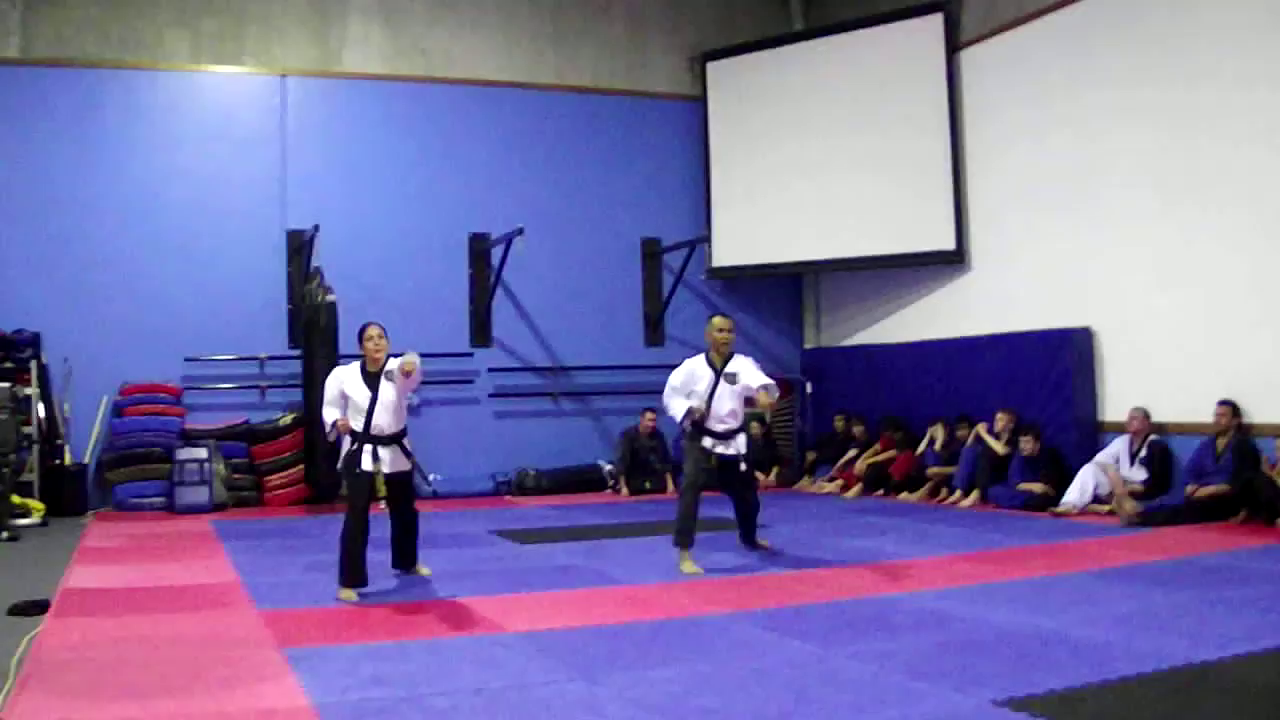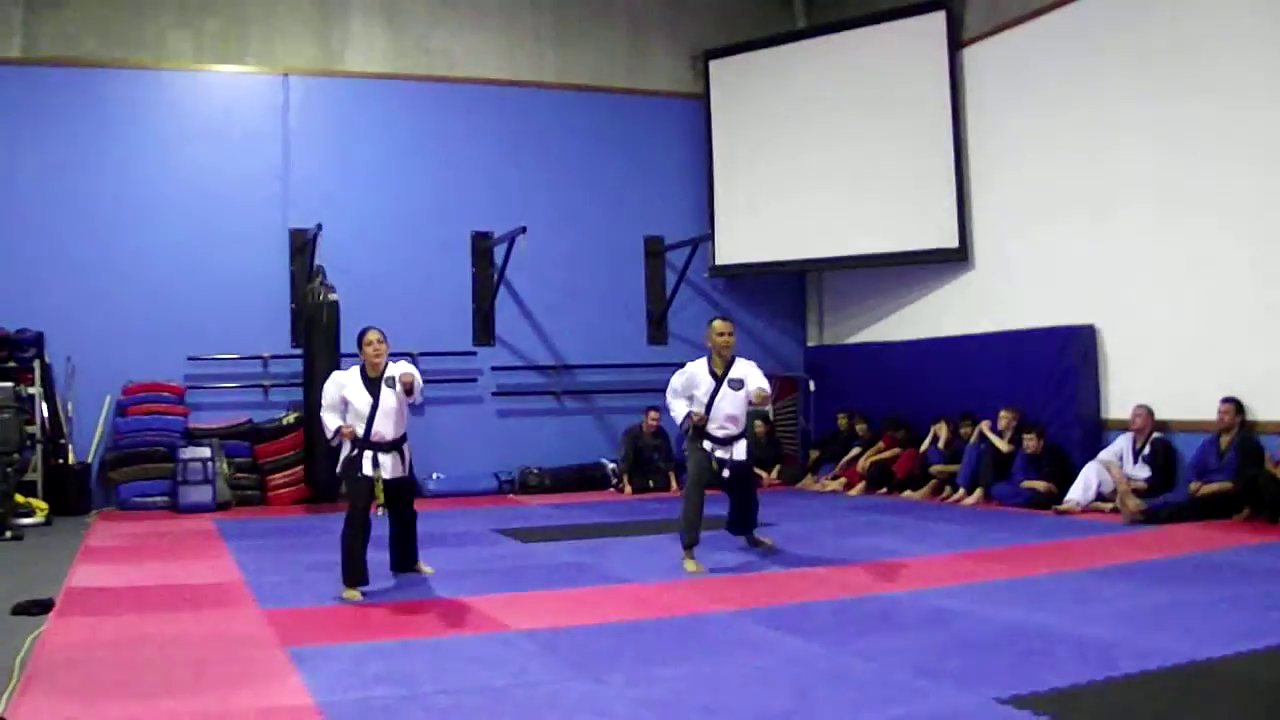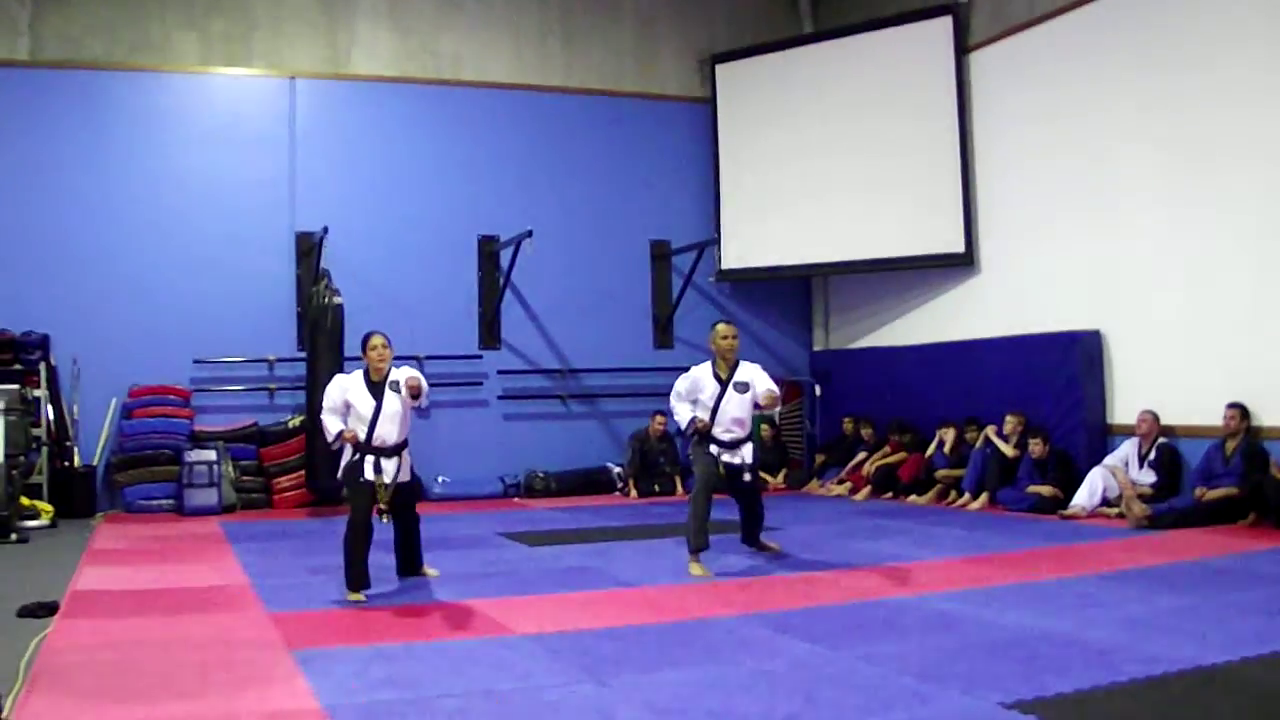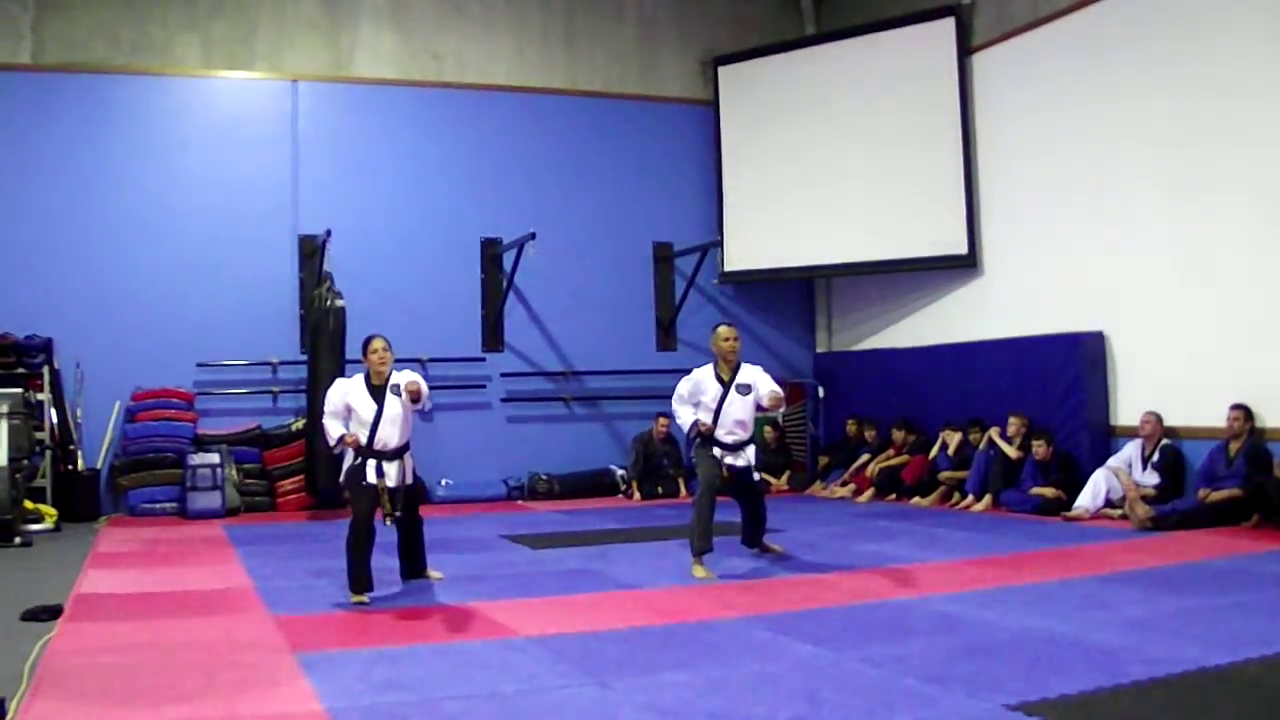
dt=0.2s
person 1, frame 1
left shoulder: (398, 368)
right shoulder: (345, 375)
left elbow: (410, 377)
right elbow: (331, 405)
left wrist: (410, 368)
right wrist: (335, 422)
left hip: (395, 452)
right hip: (360, 454)
left knee: (405, 511)
right knee: (357, 515)
left ankle: (407, 562)
right ankle: (349, 582)
person 1, frame 2
left shoulder: (400, 372)
right shoulder: (345, 380)
left elbow: (412, 390)
right elbow: (329, 409)
left wrist: (409, 384)
right wrist: (338, 429)
left hip: (394, 457)
right hip: (360, 458)
left knee: (404, 513)
right knee: (357, 516)
left ankle: (408, 561)
right ankle: (352, 582)
person 1, frame 3
left shoulder: (403, 377)
right shoulder: (348, 383)
left elbow: (416, 395)
right elbow: (330, 412)
left wrist: (416, 387)
right wrist: (340, 433)
left hip: (395, 461)
right hip: (361, 462)
left knee: (406, 518)
right knee: (360, 520)
left ankle: (413, 566)
right ankle: (355, 585)
person 1, frame 4
left shoulder: (404, 381)
right shoulder: (349, 387)
left elbow: (419, 398)
right elbow: (331, 416)
left wrist: (416, 392)
right wrist: (341, 437)
left hip: (398, 464)
right hip: (363, 466)
left knee: (409, 519)
right knee: (362, 522)
left ankle: (416, 568)
right ankle: (358, 587)
person 2, frame 1
left shoulder: (744, 364)
right shoulder: (692, 366)
left elbow: (761, 383)
right elbow: (671, 396)
left wrist: (766, 394)
right wrist: (688, 412)
left hip: (733, 443)
right hip: (700, 440)
left knee: (746, 493)
right knee: (691, 486)
left ankle: (750, 538)
right ankle: (685, 552)
person 2, frame 2
left shoulder: (746, 368)
right shoulder: (693, 370)
left elbow: (759, 387)
right elbow: (674, 395)
left wrist: (761, 395)
right wrist: (687, 415)
left hip: (734, 446)
right hip: (702, 442)
left knee: (745, 494)
right knee: (694, 487)
left ankle: (748, 535)
right ankle: (688, 553)
person 2, frame 3
left shoulder: (751, 371)
right shoulder: (698, 374)
left elbow: (766, 390)
right elbow: (678, 399)
left wrist: (771, 397)
right wrist: (691, 421)
left hip: (740, 449)
right hip: (707, 447)
left knee: (751, 499)
right knee: (702, 491)
left ankle: (754, 540)
right ankle: (694, 557)
person 2, frame 4
left shoulder: (753, 373)
right shoulder: (699, 377)
left elbow: (769, 391)
right elbow: (680, 402)
left wrist: (775, 398)
right wrist: (694, 424)
left hip: (742, 452)
right hip: (710, 449)
left knee: (754, 501)
right knee: (705, 493)
left ankle: (757, 541)
right ankle: (698, 559)
